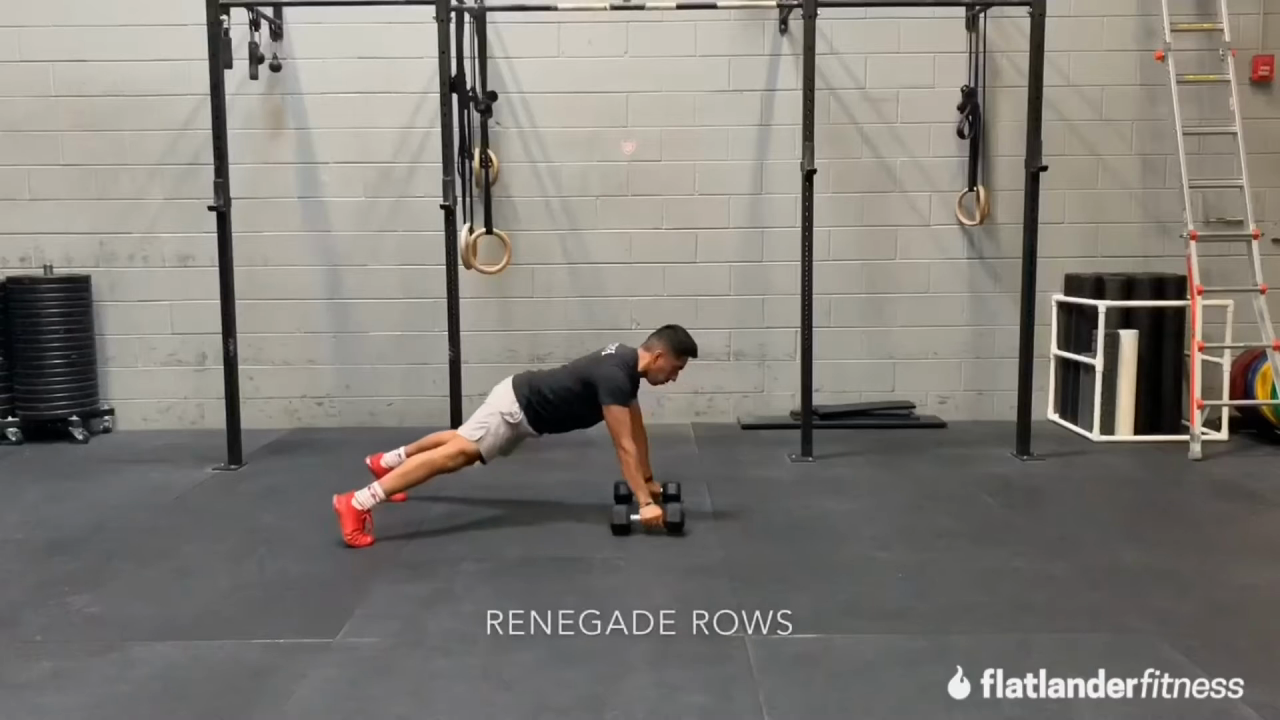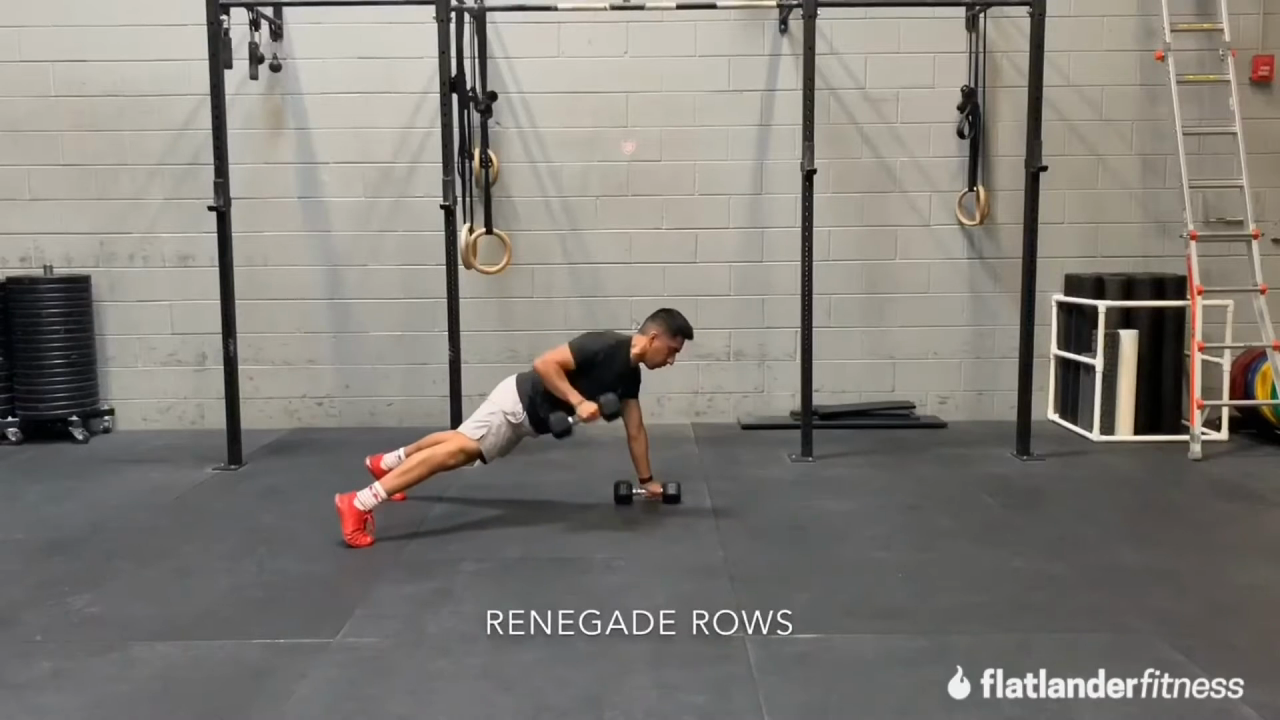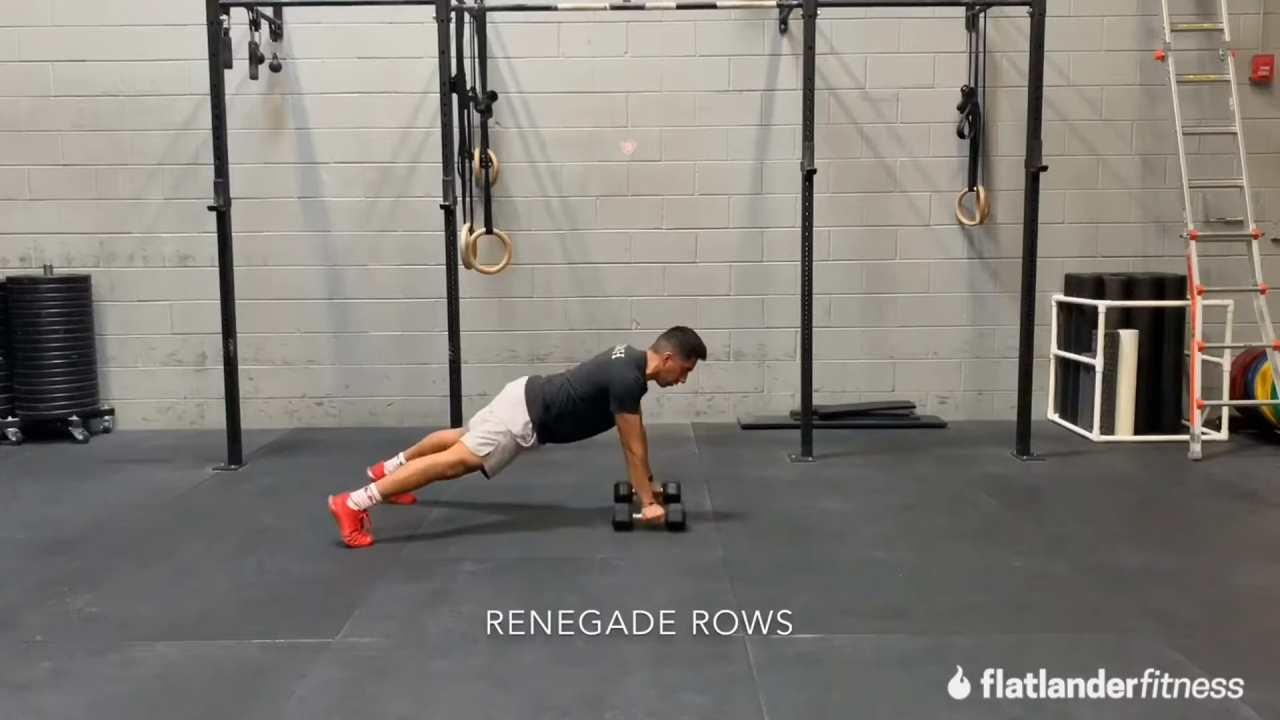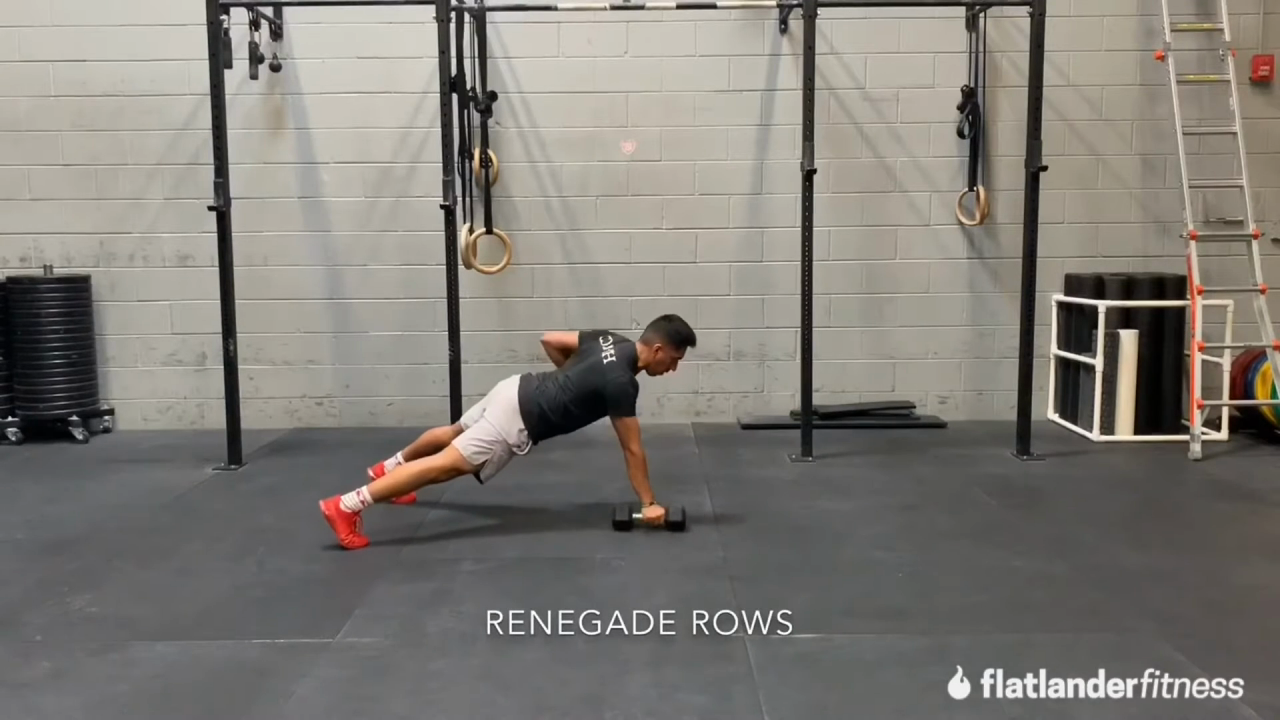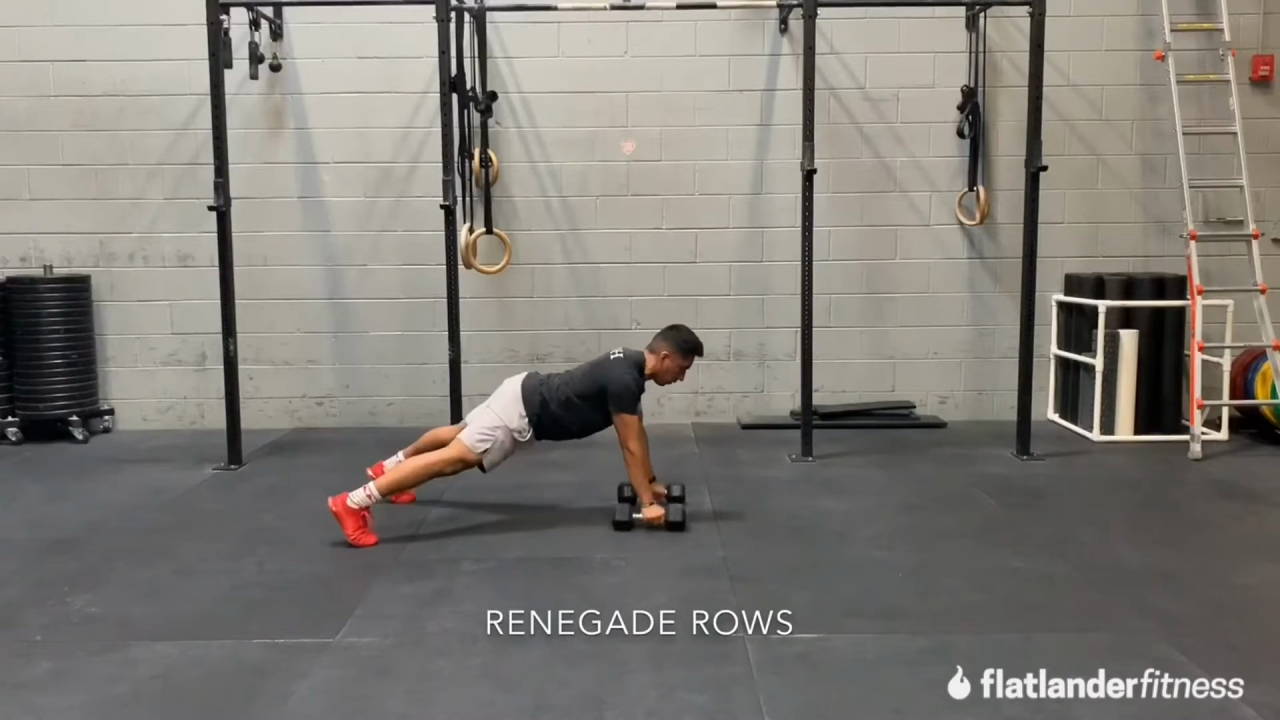
dt=0.7s
person 1, frame 1
left shoulder: (628, 367)
right shoulder: (615, 374)
left elbow: (636, 429)
right elbow: (624, 443)
left wrist: (648, 481)
right wrist: (644, 502)
left hip: (526, 410)
right hip: (518, 404)
left knee: (461, 439)
right knee: (455, 453)
left ankle: (388, 461)
right ankle: (358, 502)
person 1, frame 2
left shoulder: (630, 373)
right shoulder: (605, 346)
left elbow: (635, 429)
right elbow: (544, 363)
left wrist: (647, 480)
right wrist: (577, 400)
left hip: (532, 415)
right hip: (520, 401)
left knee: (459, 441)
right knee: (457, 450)
left ankle: (386, 462)
right ankle: (360, 503)
person 1, frame 3
left shoulder: (631, 361)
right shoulder: (627, 379)
left elbow: (636, 434)
right elbow: (632, 447)
left wrist: (648, 480)
right wrist: (647, 502)
left hip: (526, 394)
right hip: (527, 414)
left knee: (460, 436)
right knee: (457, 460)
left ankle: (388, 468)
right ankle: (355, 502)
person 1, frame 4
left shoulder: (611, 340)
right shoulder: (620, 381)
left elbow: (550, 340)
right elbow: (632, 449)
right wrist: (649, 503)
left hip: (517, 390)
right hip: (520, 419)
left knee: (455, 434)
right knee: (447, 464)
left ankle: (388, 468)
right ankle: (347, 505)
person 1, frame 5
left shoulder: (631, 366)
right shoulder: (625, 380)
left elbow: (638, 433)
right elbow: (630, 447)
left wrist: (651, 481)
right wrist: (647, 503)
left hip: (524, 393)
right hip: (522, 410)
left knee: (457, 433)
right knee: (455, 457)
left ankle: (389, 466)
right ankle: (355, 502)
